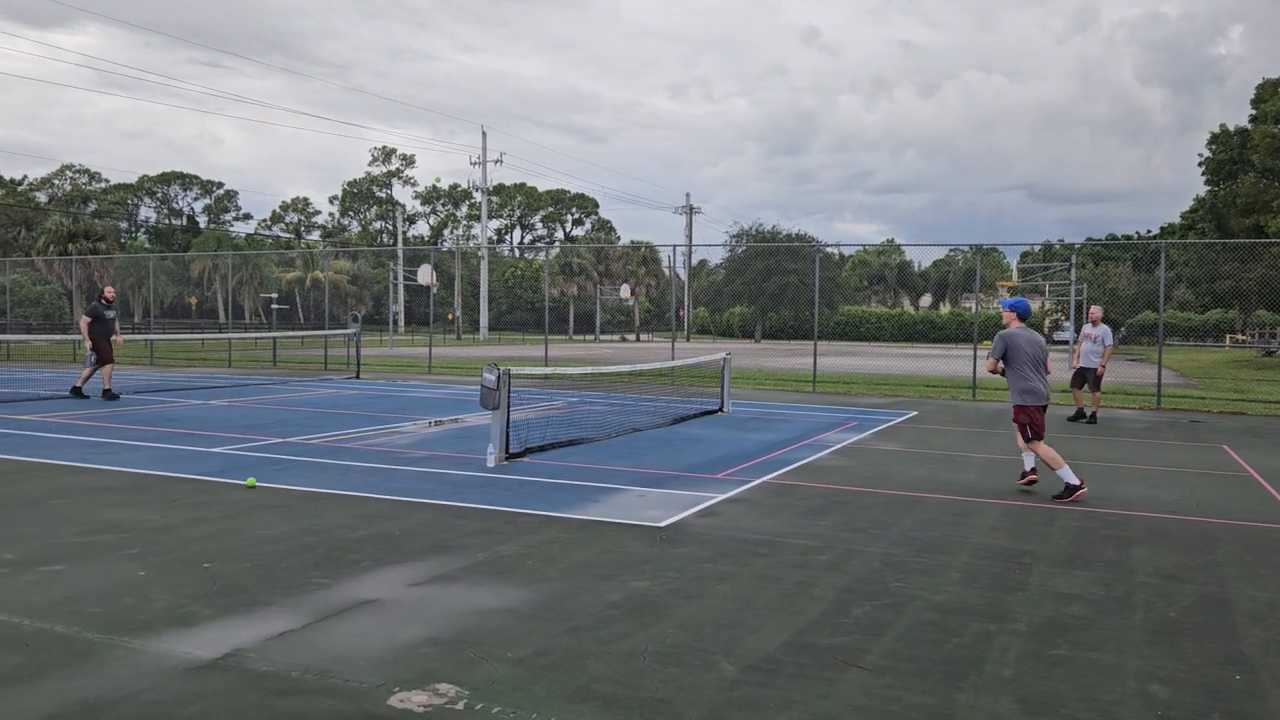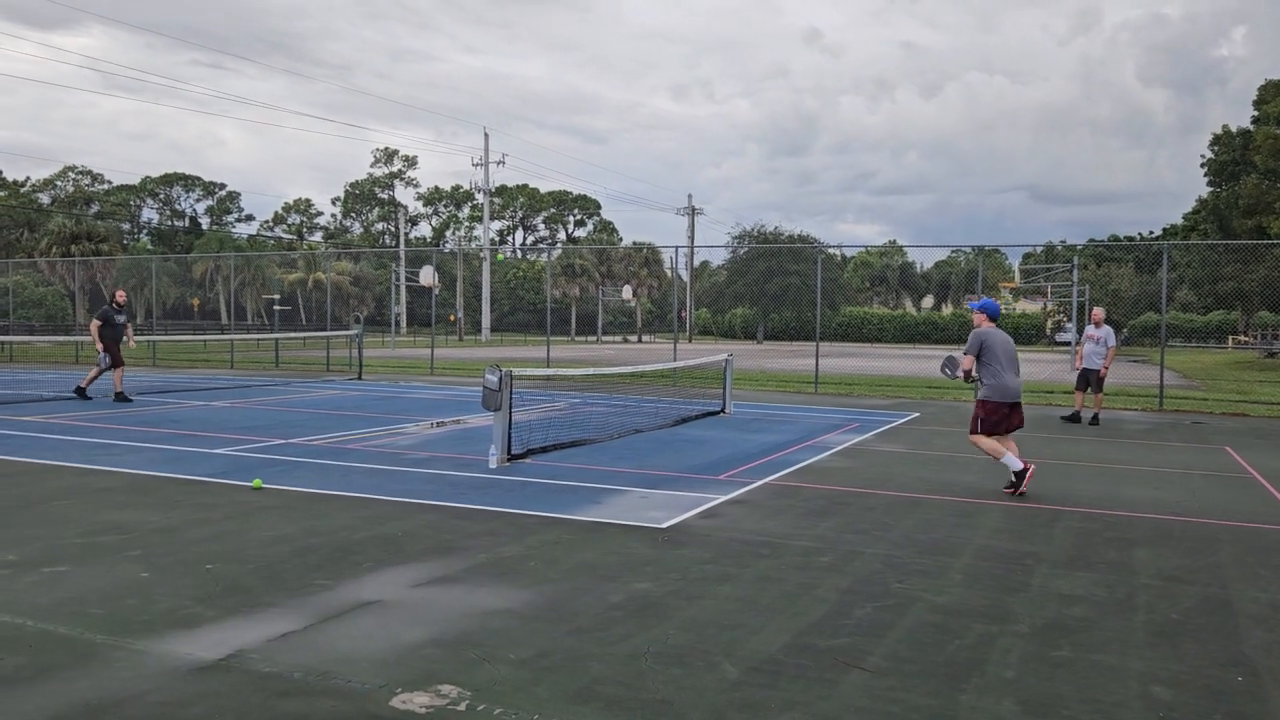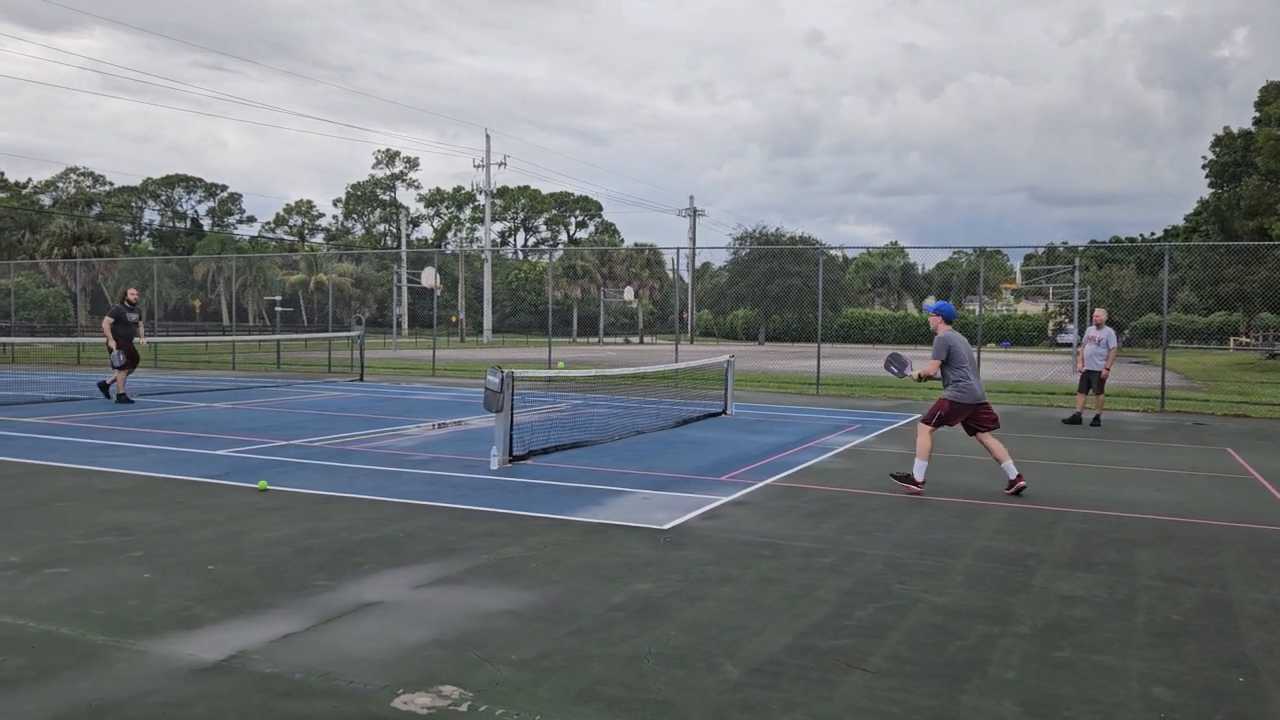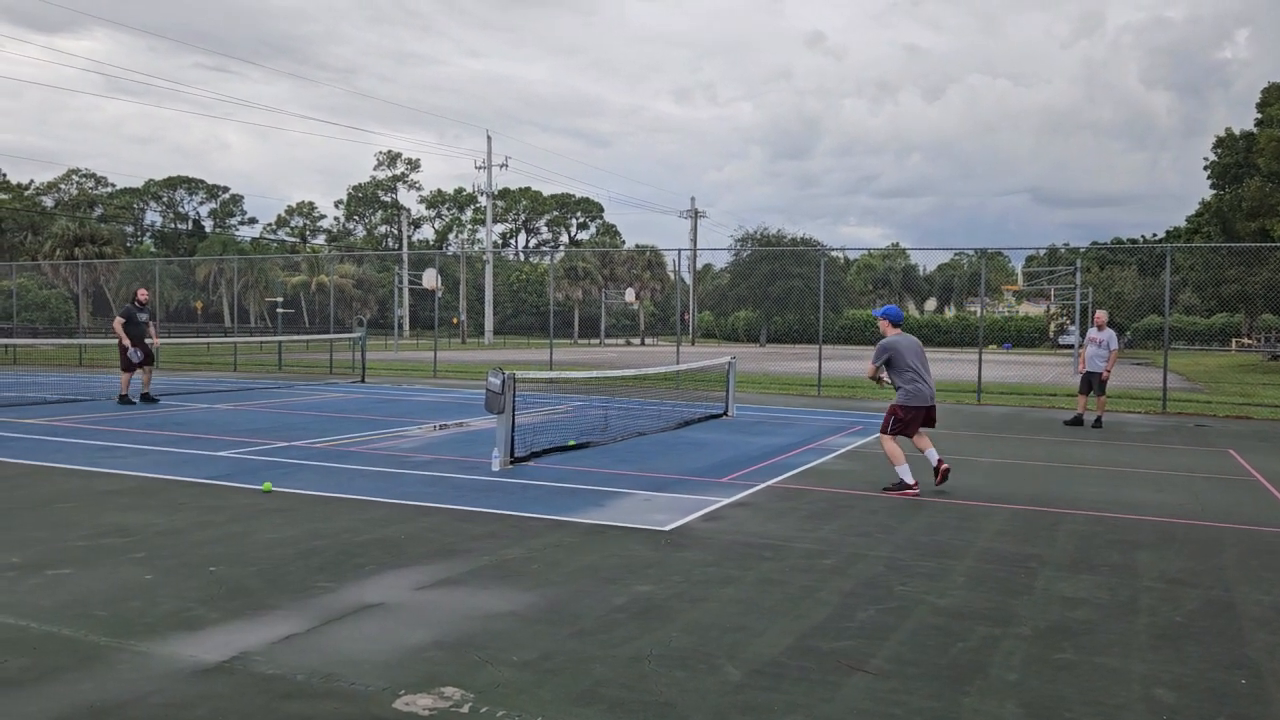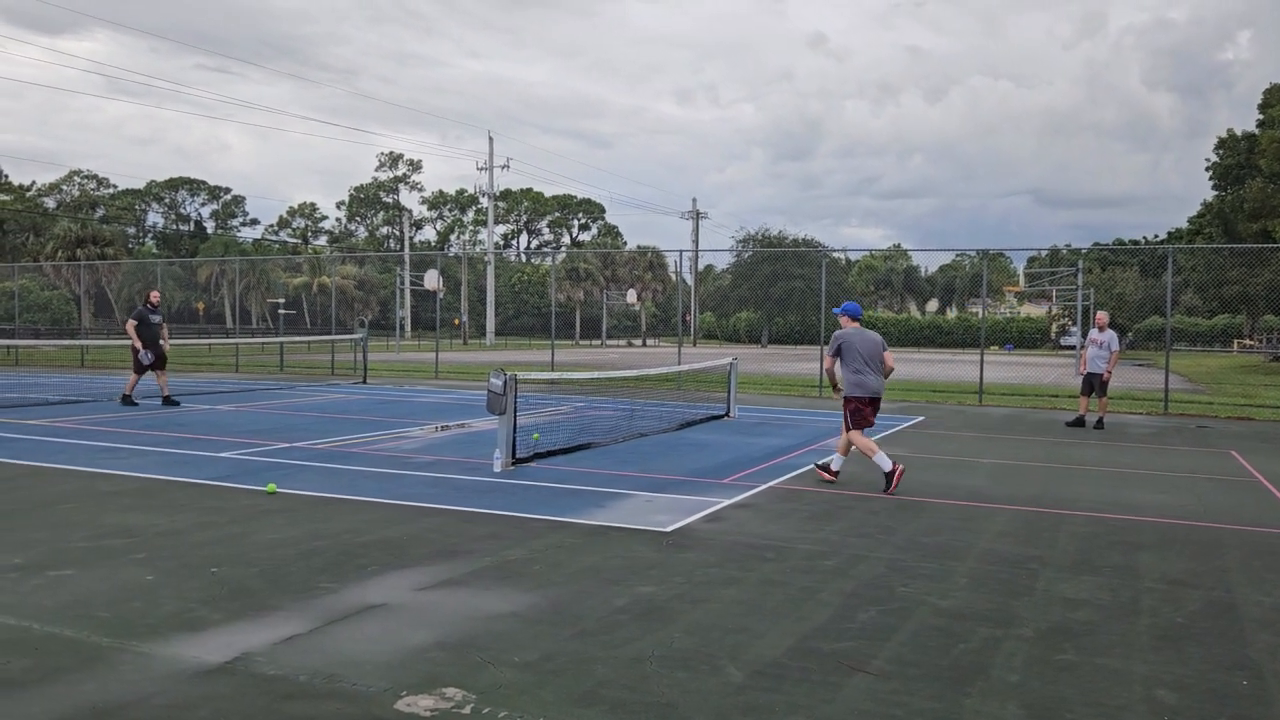
dt=0.2s
person 1, frame 1
left shoulder: (1004, 336)
right shoulder: (1038, 338)
left elbow: (991, 367)
right elbow: (1048, 369)
left wrist: (1000, 369)
left hip: (1025, 397)
right hip: (1042, 395)
left knee: (1036, 443)
right knee: (1022, 432)
left ankle: (1074, 484)
right ankle: (1030, 470)
person 1, frame 2
left shoulder: (978, 334)
right shoulder: (1006, 338)
left elbow: (967, 366)
left wrist: (967, 375)
right wrist: (976, 375)
left hip: (993, 394)
right hip: (1013, 393)
left knee: (977, 437)
right knee: (1003, 436)
left ankle: (1019, 468)
right ankle: (1016, 481)
person 1, frame 3
left shoulder: (942, 339)
right shoulder: (959, 338)
left elbow: (931, 371)
left wrist: (918, 375)
right wrist: (923, 374)
left hip: (959, 395)
right hip: (976, 395)
left knee: (924, 429)
right knee: (985, 436)
left ankle: (917, 478)
right ankle: (1015, 477)
person 1, frame 4
left shoulder: (886, 344)
right shoulder: (914, 340)
left elbow: (871, 373)
left wrist: (879, 378)
left hip: (910, 399)
right hip: (927, 397)
left knee: (886, 438)
right knee: (915, 433)
left ankle: (909, 483)
right ankle: (937, 463)
person 1, frame 5
left shoulder: (840, 335)
right shoulder: (876, 337)
left elbow: (828, 366)
right elbow: (890, 365)
left wrist: (834, 385)
left hip: (856, 391)
right hip: (875, 391)
left knee: (855, 434)
right knee: (849, 429)
left ankle: (890, 469)
right ankle: (833, 468)
